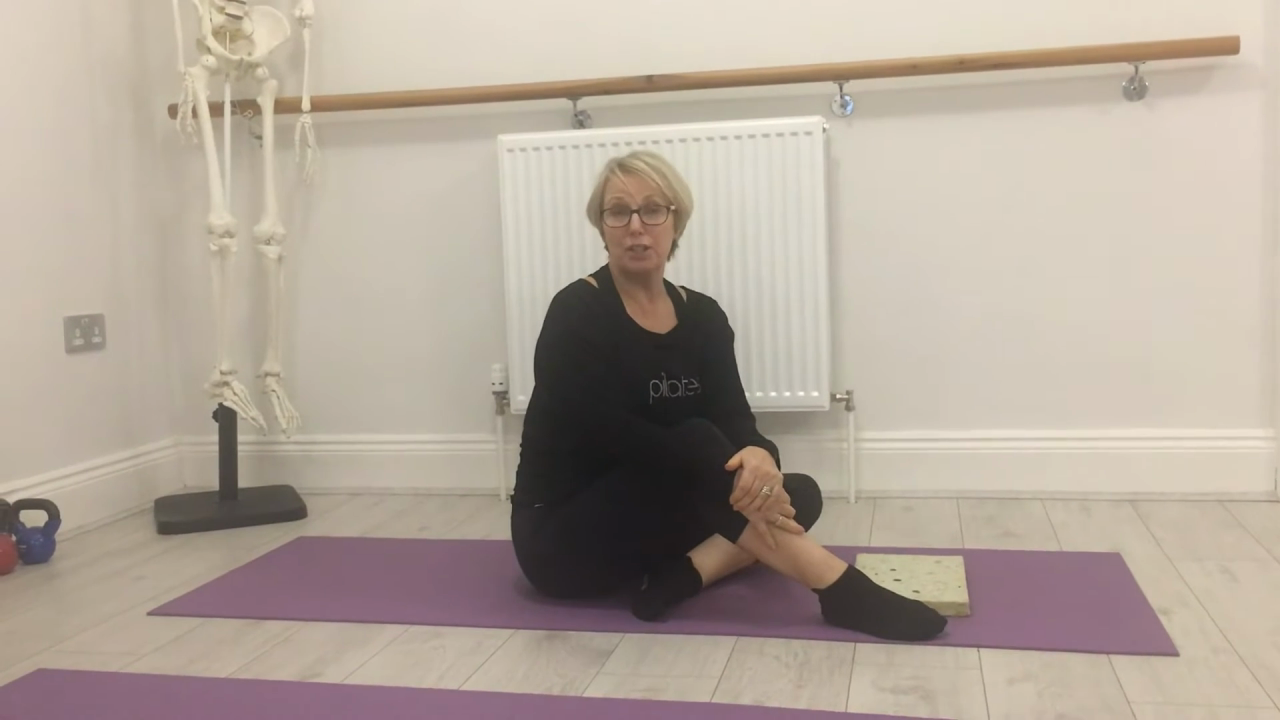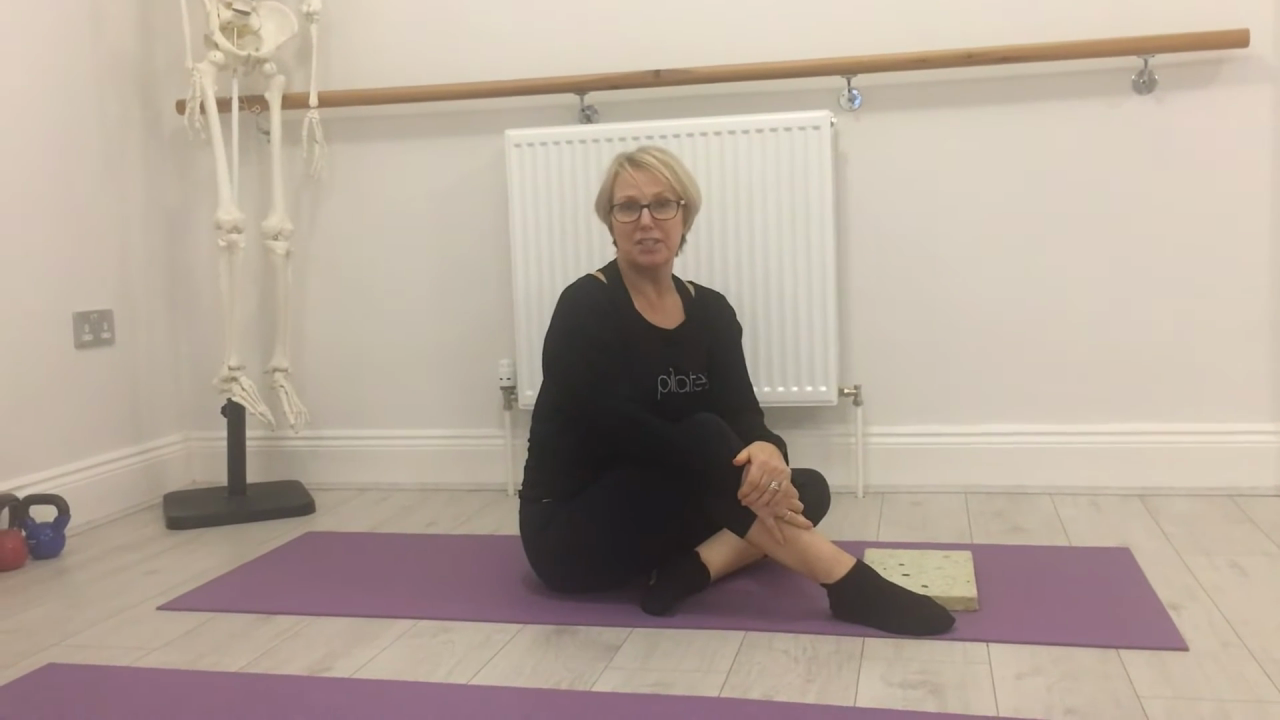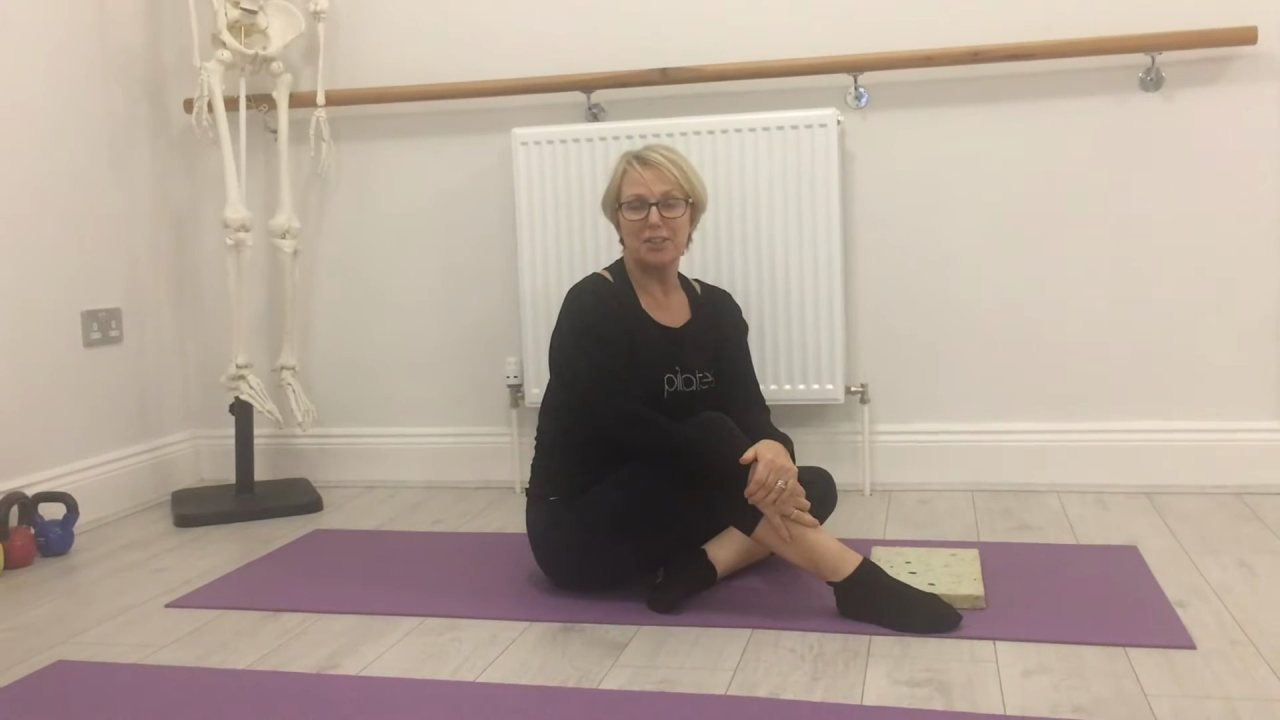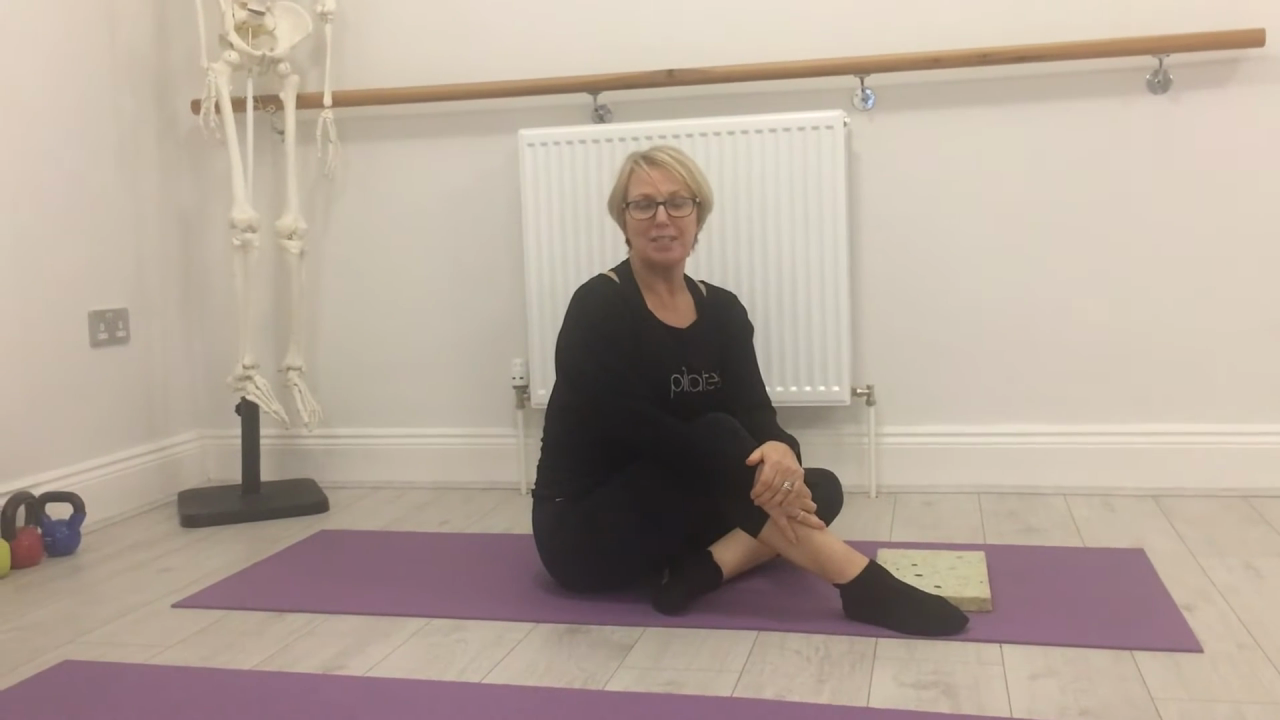
dt=0.5s
person 1, frame 1
left shoulder: (702, 316)
right shoulder: (577, 314)
left elbow: (733, 419)
right elbow: (615, 433)
left wrist: (757, 456)
right wrist: (731, 481)
left hip: (651, 515)
right hip: (560, 536)
left knee: (797, 495)
right knee: (697, 442)
right ankle: (839, 589)
person 1, frame 2
left shoulder: (710, 311)
right shoulder: (585, 310)
left elbow: (741, 413)
right elbow: (623, 429)
left wrist: (766, 450)
right wrist: (740, 478)
left hip: (659, 511)
right hip: (568, 531)
left knee: (806, 489)
right knee: (704, 436)
right ankle: (847, 583)
person 1, frame 3
left shoulder: (716, 309)
right shoulder: (592, 308)
left elbow: (748, 412)
right elbow: (629, 428)
left wrist: (772, 450)
right wrist: (745, 475)
left hip: (664, 510)
right hip: (575, 529)
left knee: (811, 488)
right knee: (710, 434)
right ankle: (854, 581)
person 1, frame 4
left shoulder: (722, 310)
right shoulder: (598, 308)
left elbow: (754, 413)
right elbow: (637, 427)
left wrist: (779, 450)
right wrist: (751, 477)
left hip: (671, 511)
right hip: (581, 530)
left knee: (817, 490)
right knee: (717, 435)
right ankle: (860, 584)
